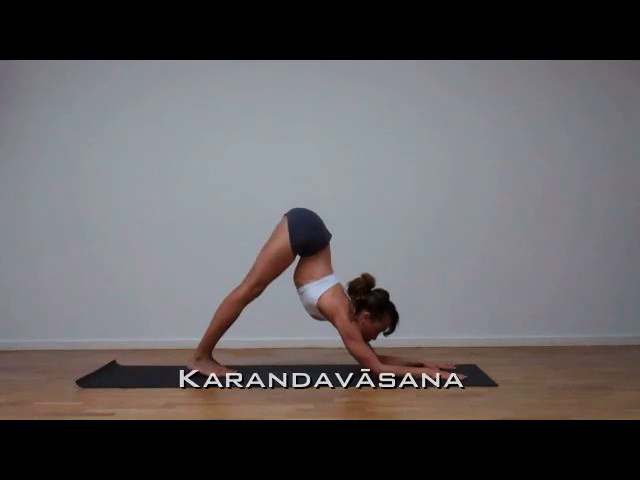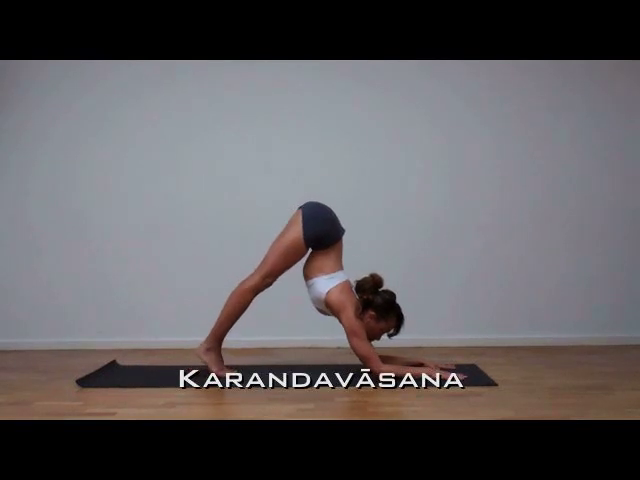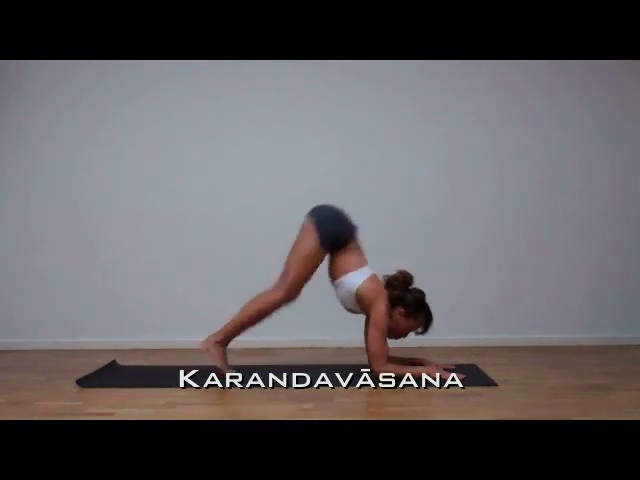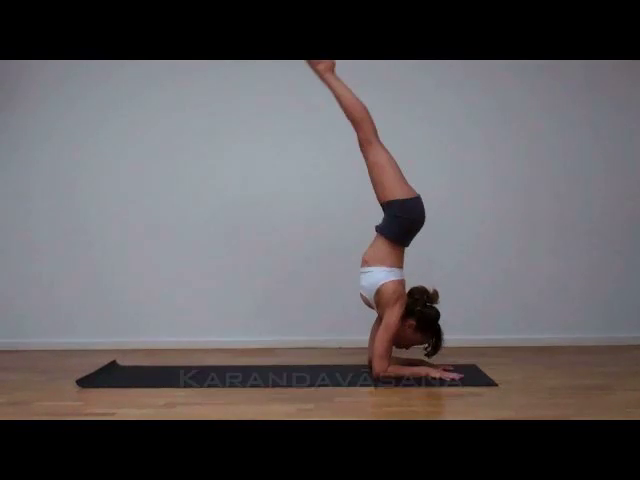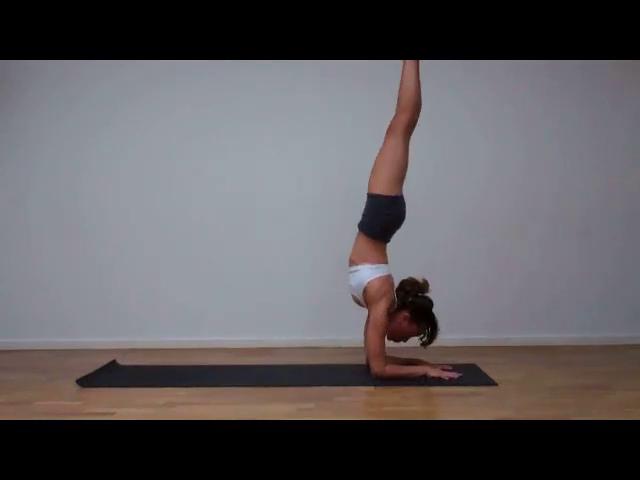
dt=1s
person 1, frame 1
left shoulder: (351, 312)
right shoulder: (344, 317)
left elbow: (373, 358)
right elbow: (377, 369)
left wrist: (421, 362)
right wrist: (427, 373)
left hip: (305, 227)
right hip: (301, 228)
left knee: (251, 291)
right knee: (248, 289)
right ankle: (200, 356)
person 1, frame 2
left shoulder: (354, 309)
right shoulder: (350, 314)
left elbow: (374, 358)
right elbow: (377, 368)
left wrist: (420, 362)
right wrist: (426, 372)
left hip: (318, 222)
right hip: (315, 221)
left knee: (262, 281)
right knee: (259, 279)
right ankle: (210, 345)
person 1, frame 3
left shoulder: (373, 299)
right shoulder: (379, 304)
left elbow: (377, 355)
right elbow: (380, 368)
left wrist: (420, 362)
right wrist: (424, 370)
left hip: (328, 225)
right hip: (329, 224)
left knee: (284, 292)
right knee: (284, 292)
right ankle: (218, 339)
person 1, frame 4
right shoulder: (395, 306)
right elbow: (380, 368)
right wrist: (425, 370)
left hip: (402, 216)
right hip: (402, 214)
right knee: (369, 139)
person 1, frame 5
right shoulder: (382, 303)
right elbow: (378, 367)
right wrist: (424, 369)
left hip: (382, 211)
right hip: (383, 210)
left knee: (400, 130)
right knee: (400, 128)
